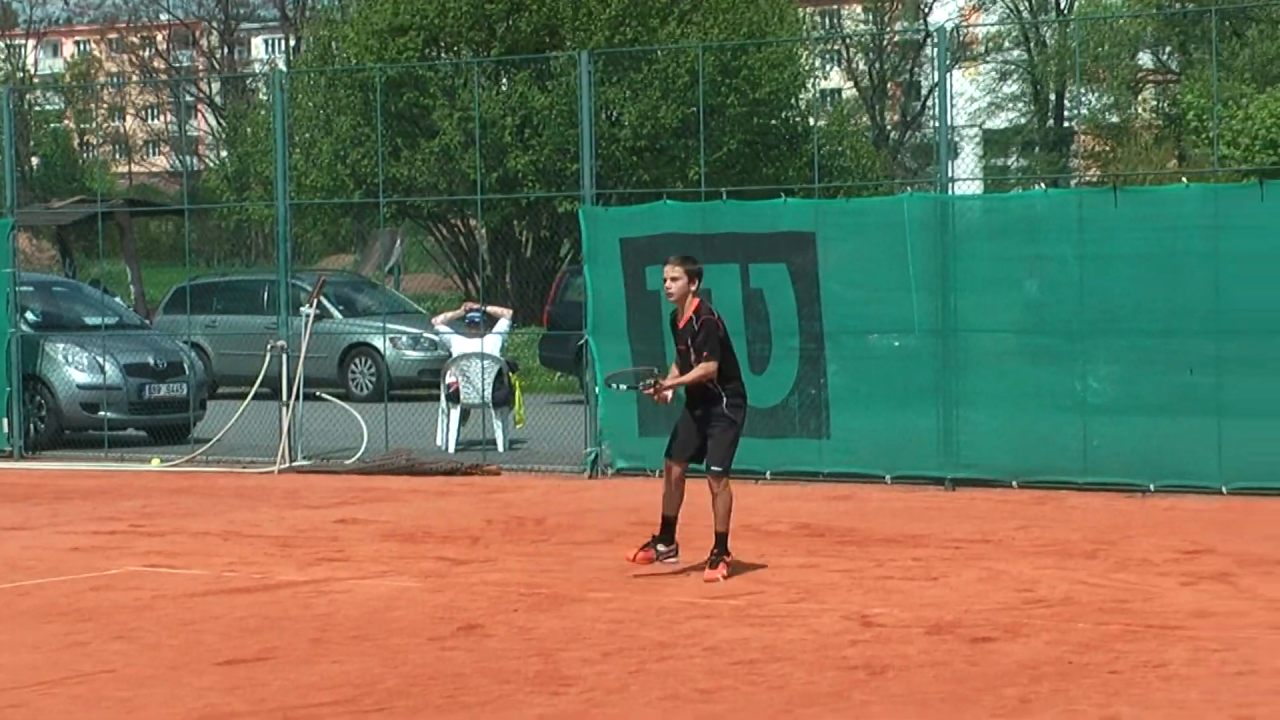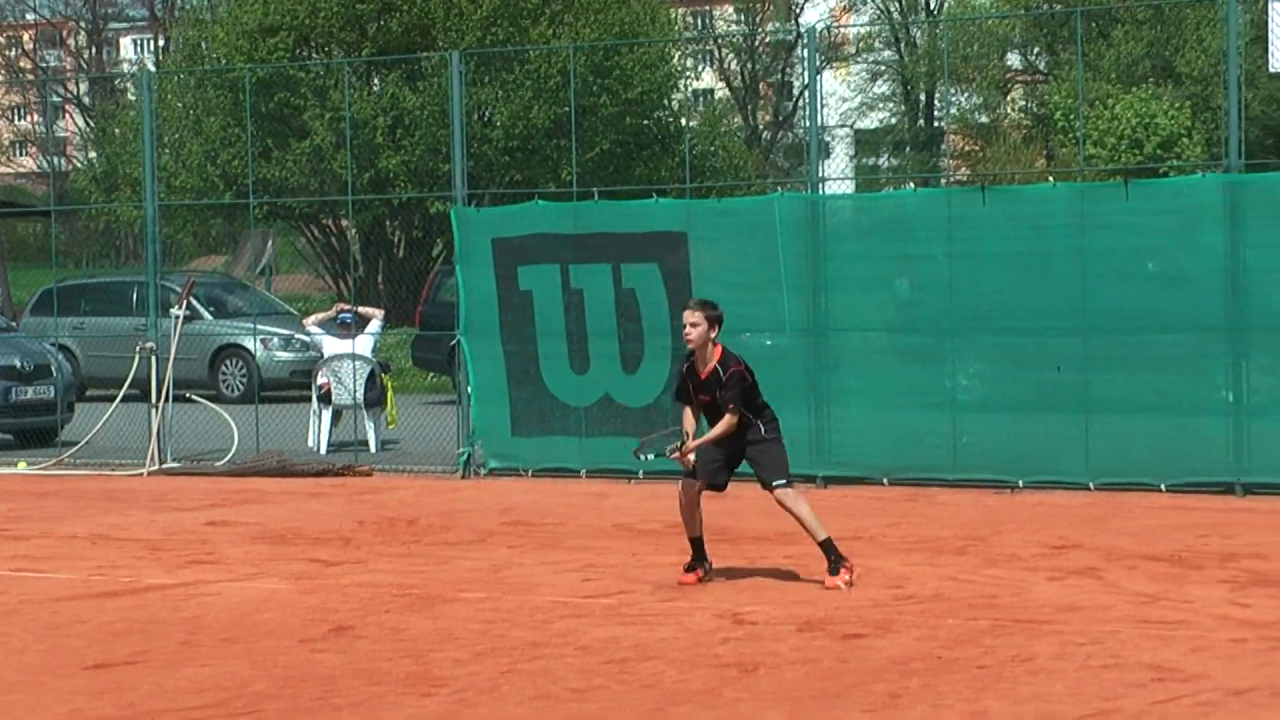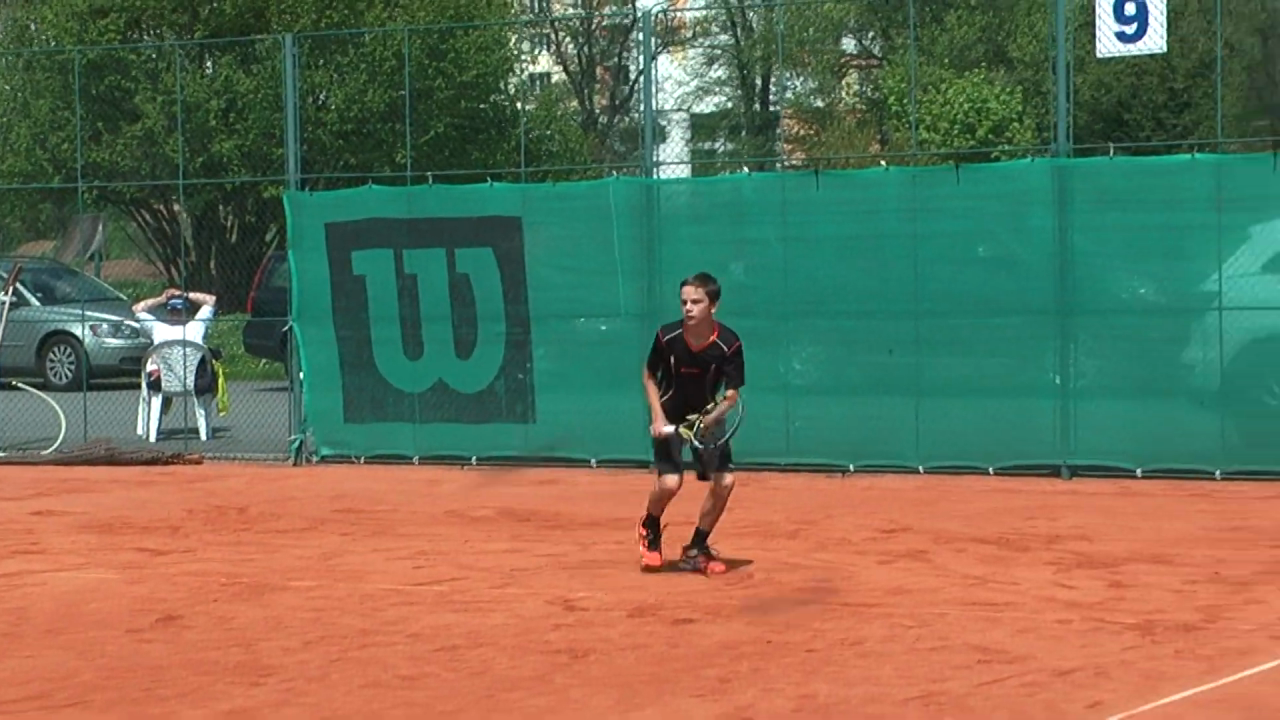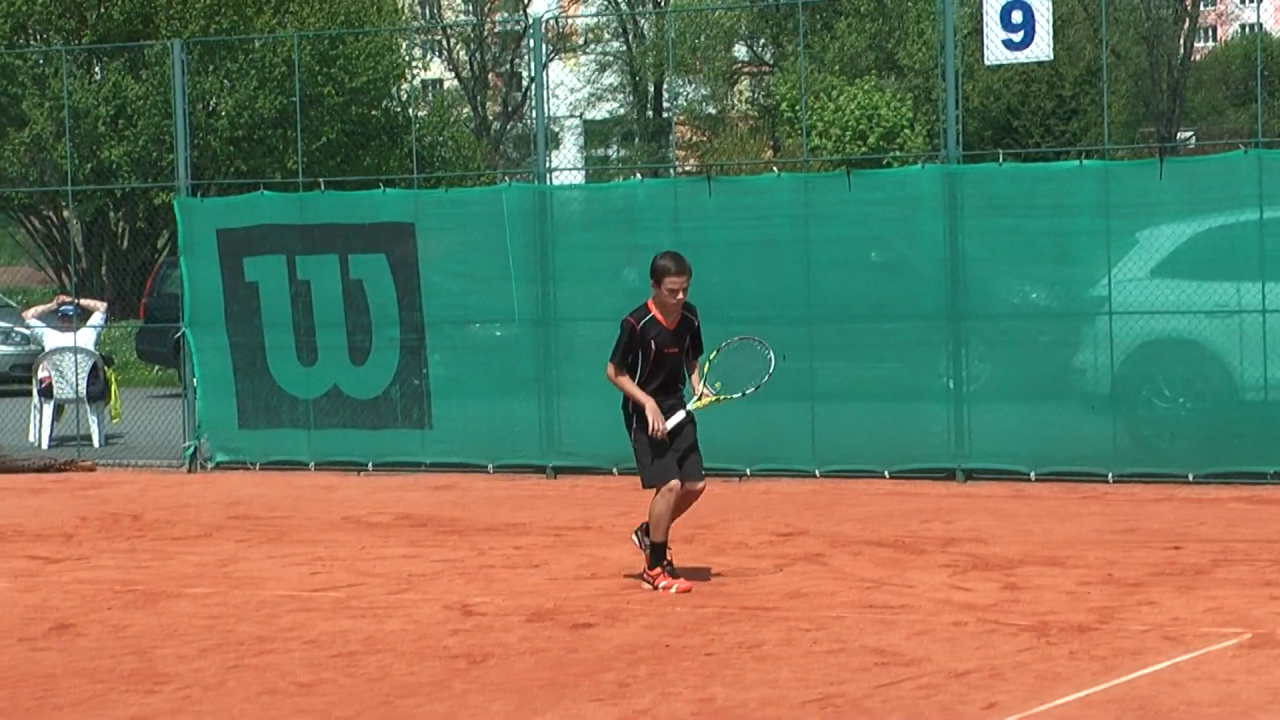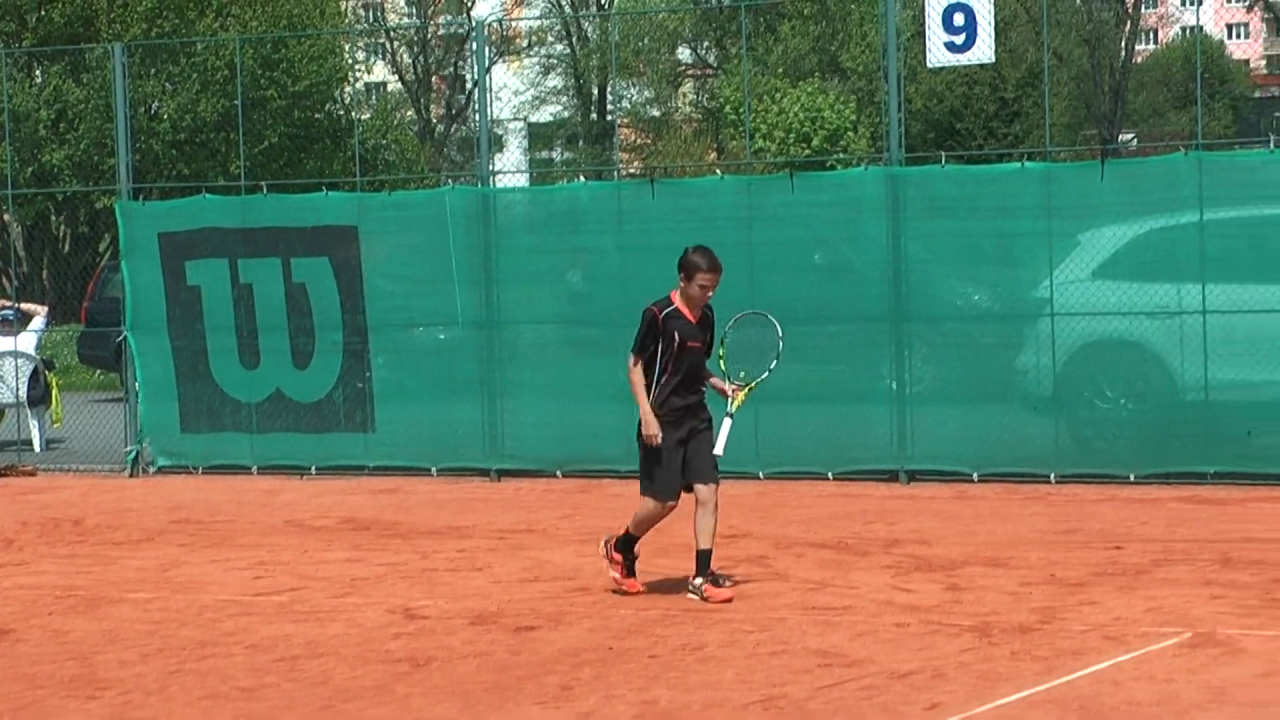
dt=0.4s
person 1, frame 1
left shoulder: (707, 320)
right shoulder: (675, 320)
left elbow: (710, 368)
left wrist: (671, 384)
right wrist: (667, 388)
left hip: (726, 404)
right hip: (696, 404)
left knee: (716, 478)
right knee: (673, 470)
left ankle: (721, 554)
right ankle: (664, 542)
person 1, frame 2
left shoulder: (732, 368)
right shoulder: (687, 367)
left elbow: (730, 417)
right elbow: (689, 406)
left wrist: (696, 444)
right wrist: (689, 438)
left hip: (757, 432)
right hip: (722, 437)
left knee: (783, 493)
right knee: (688, 490)
left ankle: (835, 561)
right ankle: (699, 562)
person 1, frame 3
left shoulder: (728, 343)
right shoulder: (666, 337)
left elbow: (732, 392)
right elbow: (649, 376)
left wrist: (715, 415)
right wrist: (656, 416)
left hip: (705, 416)
right hip: (670, 416)
left knee: (723, 481)
right knee: (669, 482)
left ankle: (696, 548)
right ankle: (650, 527)
person 1, frame 4
left shoulder: (689, 316)
right shoulder: (637, 323)
right elbow: (614, 372)
left wrist: (696, 383)
right wrist: (648, 405)
left hip: (676, 412)
right hip: (646, 415)
left knee: (695, 485)
right knee: (669, 486)
left ankle: (648, 532)
right ankle: (654, 565)
person 1, frame 5
left shoulder: (706, 315)
right shoulder: (658, 315)
right elbow: (636, 365)
left wrist: (721, 385)
right wrist: (646, 414)
left hip: (696, 418)
right hip: (662, 419)
left knee: (707, 493)
right knee: (663, 499)
left ankle: (702, 577)
right ankle: (619, 549)
